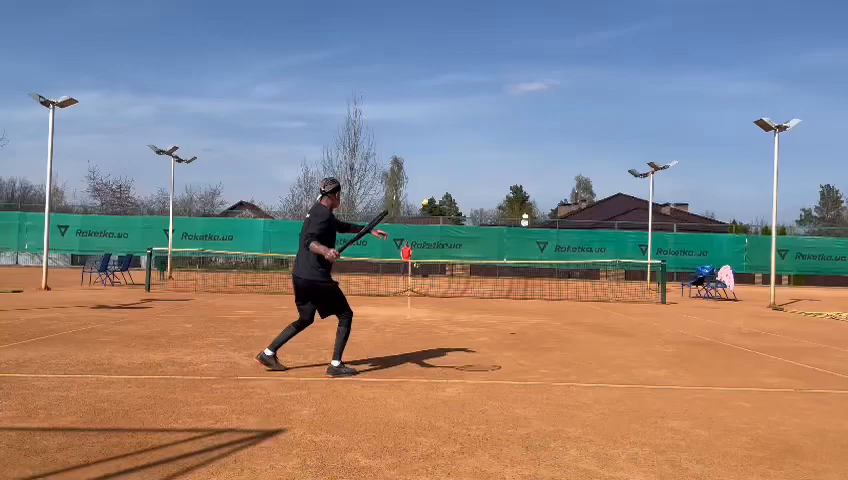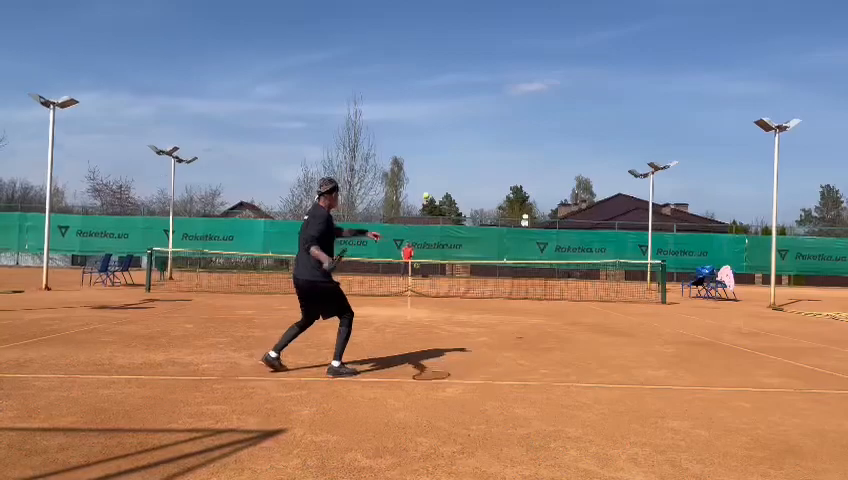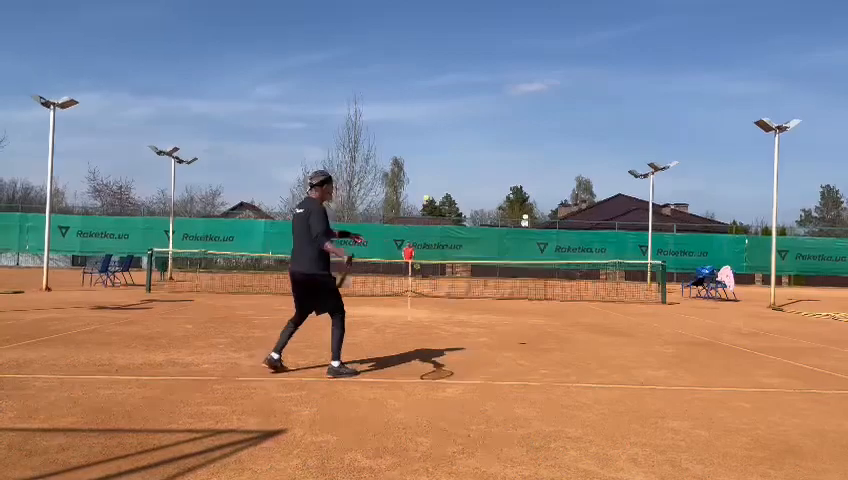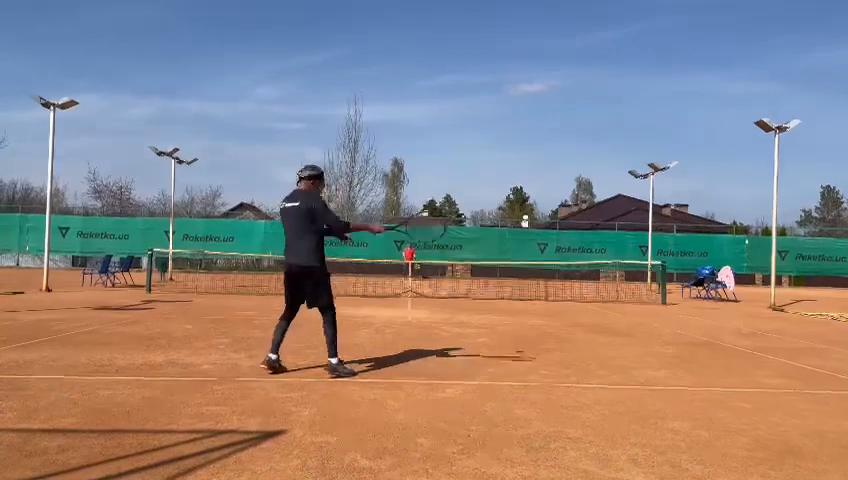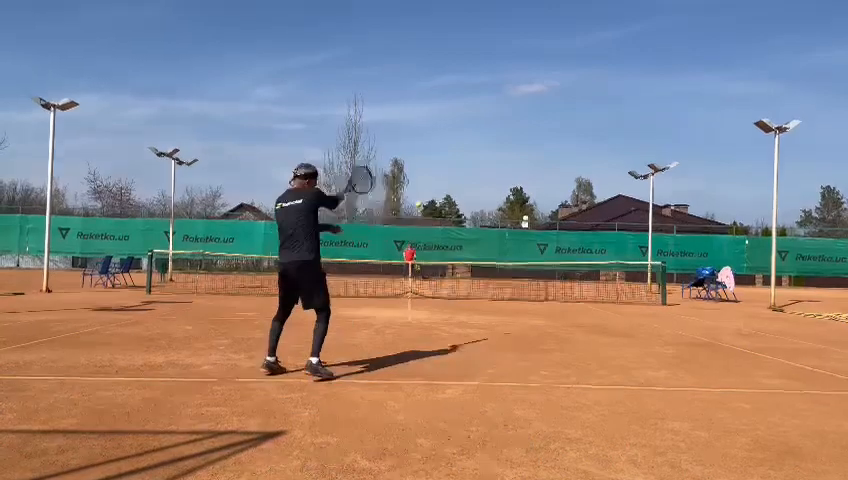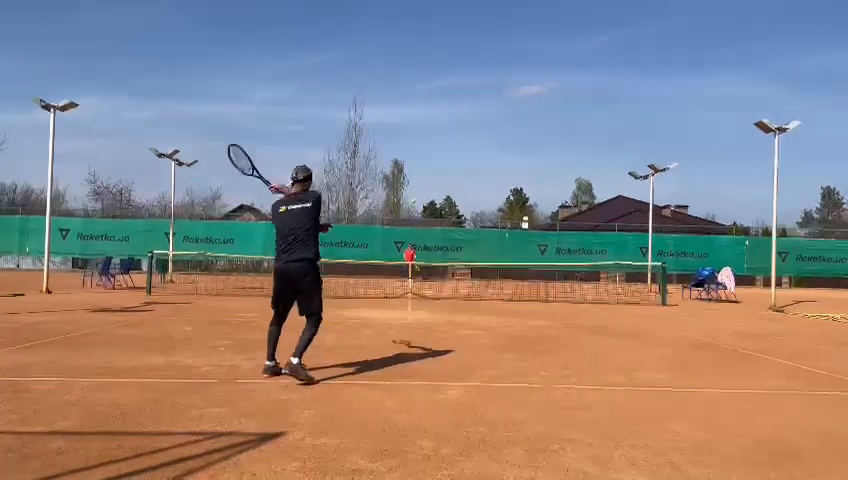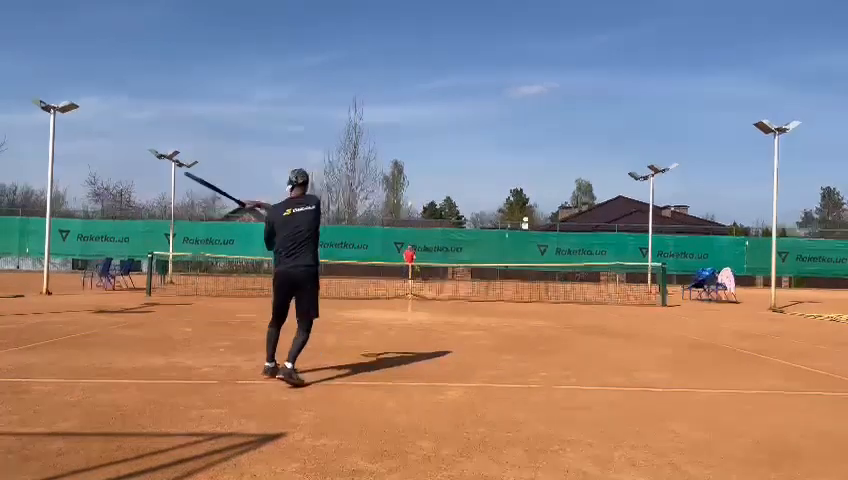
dt=0.1s
person 1, frame 1
left shoulder: (318, 211)
right shoulder: (323, 214)
left elbow: (342, 226)
right elbow: (307, 241)
left wrist: (371, 230)
right wrist: (325, 250)
left hip: (301, 276)
right hip: (315, 278)
left knee: (304, 319)
right knee: (345, 316)
left ankle: (269, 353)
right ankle: (335, 365)
person 1, frame 2
left shoulder: (317, 212)
right shoulder: (321, 215)
left elbow: (336, 231)
right elbow: (308, 244)
left wrist: (365, 233)
right wrist: (324, 257)
left hip: (301, 277)
right hip: (316, 279)
left knee: (307, 320)
right knee: (346, 316)
left ankle: (273, 355)
right ankle: (336, 365)
person 1, frame 3
left shoulder: (303, 206)
right shoulder: (316, 208)
right elbow: (321, 240)
left wrist: (348, 234)
right wrist: (341, 253)
left hip: (297, 271)
right hip: (315, 272)
left knee: (300, 315)
right knee: (338, 314)
left ankle: (274, 356)
right ankle: (335, 364)
person 1, frame 4
left shoulder: (285, 202)
right shoulder: (312, 200)
right elbow: (337, 223)
left wrist: (336, 232)
right wrist: (368, 227)
left hip: (291, 266)
right hip: (311, 266)
left knee: (290, 311)
right knee: (328, 312)
left ankle: (272, 357)
right ankle: (333, 362)
person 1, frame 5
left shoulder: (280, 201)
right shoulder: (312, 195)
right elbow: (334, 203)
left wrist: (325, 227)
right wrist: (340, 195)
left hip: (285, 265)
right hip: (307, 264)
left knee: (282, 313)
right knee: (323, 312)
left ankle: (270, 360)
right ankle: (314, 361)
person 1, frame 6
left shoulder: (276, 207)
right shoulder: (313, 198)
right wrist: (284, 191)
left hip: (282, 268)
right hip: (306, 268)
left knee: (278, 317)
right knee: (313, 318)
left ankle: (270, 364)
right ankle: (295, 360)
person 1, frame 7
left shoulder: (274, 212)
right shoulder: (315, 203)
left elbow: (269, 243)
left hip: (283, 272)
right hip: (307, 272)
left knee: (277, 319)
right knee: (305, 325)
left ankle: (270, 365)
right ankle: (288, 366)
